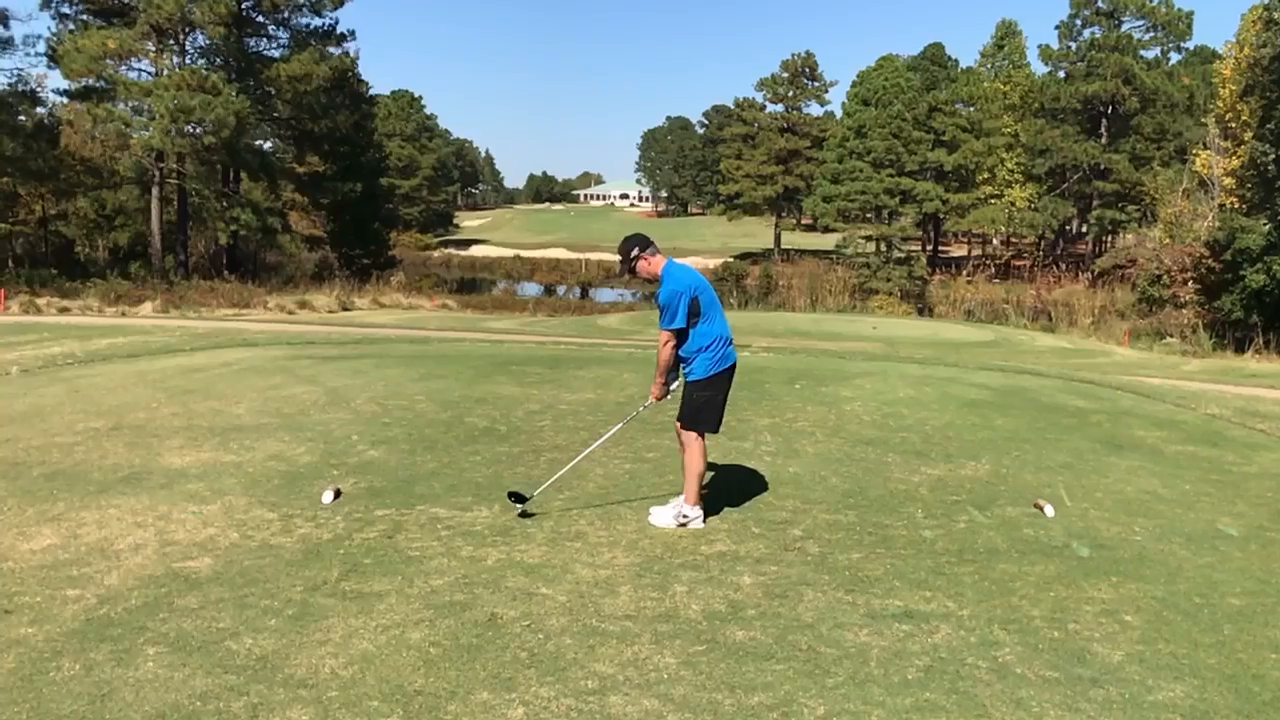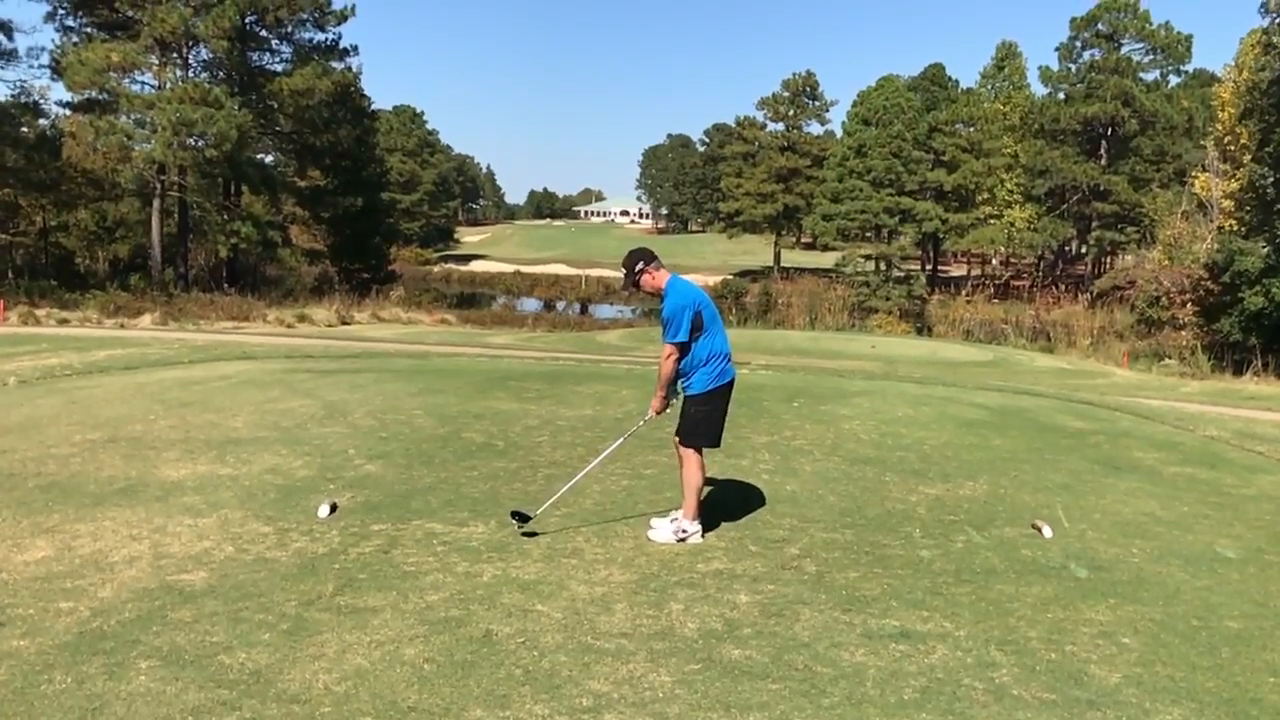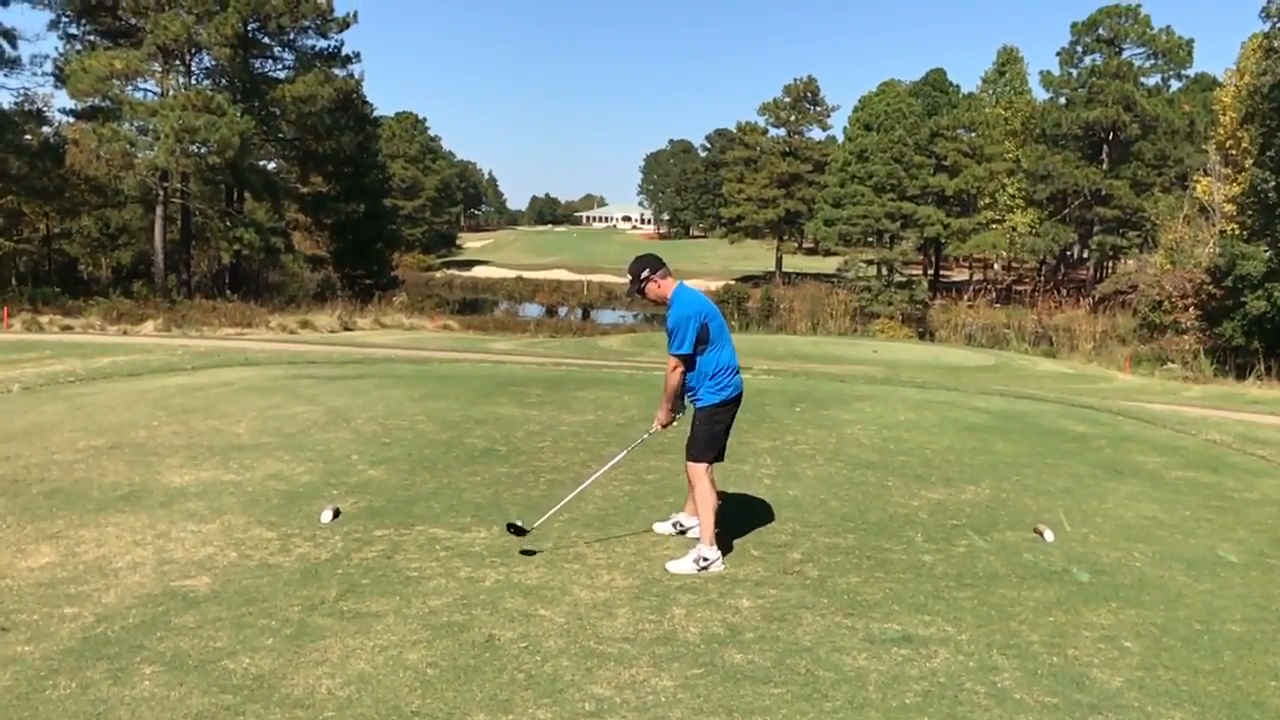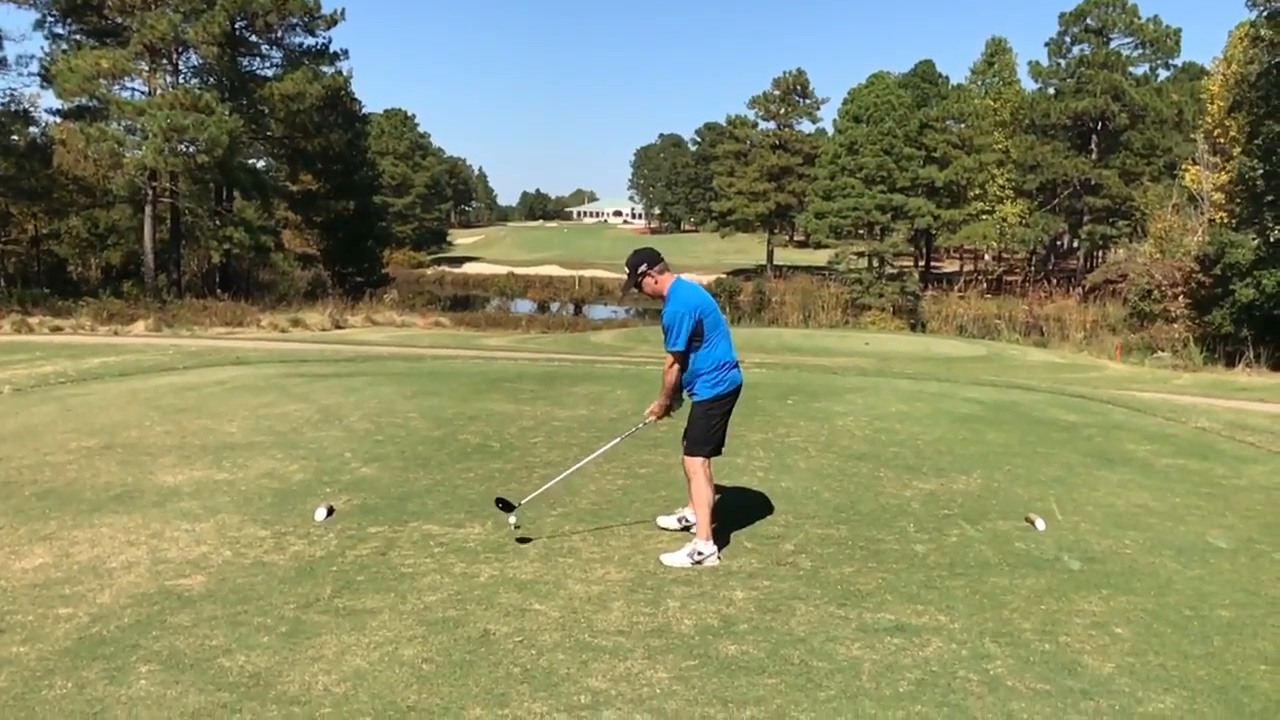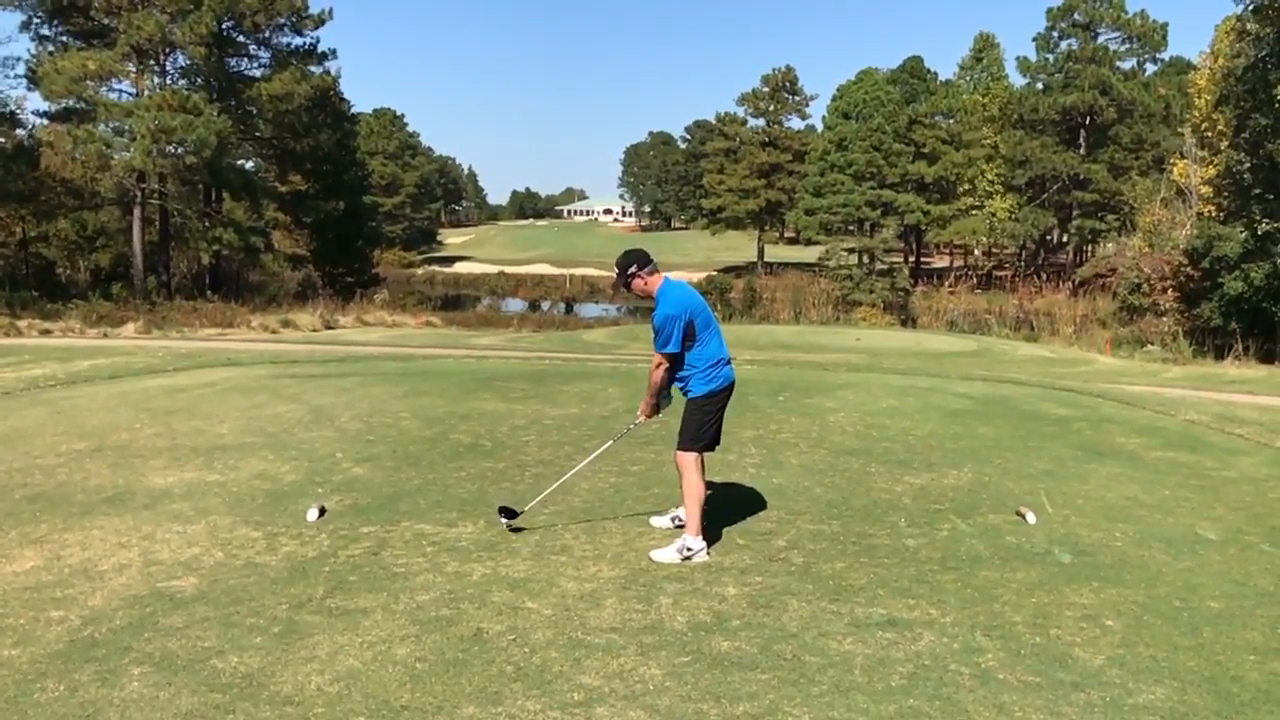
dt=1s
person 1, frame 1
left shoulder: (672, 286)
right shoulder: (679, 272)
left elbow: (668, 342)
left wrist: (659, 382)
right wrist: (669, 376)
left hip: (708, 365)
right hip: (706, 362)
left knee: (691, 434)
right knee: (686, 431)
left ankle: (692, 511)
right ankle: (688, 498)
person 1, frame 2
left shoulder: (676, 300)
right shoulder: (680, 290)
left elbow: (671, 355)
left wrist: (660, 395)
right wrist: (668, 390)
left hip: (707, 381)
right hip: (704, 379)
left knee: (689, 450)
right knee: (683, 446)
left ankle: (690, 525)
right ankle: (686, 513)
person 1, frame 3
left shoulder: (682, 310)
right shoulder: (686, 298)
left elbow: (676, 368)
left wrist: (666, 408)
right wrist: (676, 402)
left hip: (715, 394)
right hip: (715, 390)
left knee: (699, 466)
right knee: (695, 457)
left ankle: (708, 552)
right ankle: (690, 517)
person 1, frame 4
left shoulder: (677, 306)
right shoulder: (686, 290)
left elbow: (673, 363)
left wrist: (663, 402)
right wrist: (673, 395)
left hip: (713, 387)
right hip: (718, 383)
left knee: (695, 461)
right knee: (694, 450)
left ankle: (704, 546)
right ankle: (694, 513)
person 1, frame 5
left shoulder: (668, 308)
right shoulder: (675, 289)
left elbow: (661, 363)
left wrist: (649, 401)
right wrist: (662, 393)
left hip: (707, 384)
right hip: (710, 380)
left knee: (687, 457)
right knee: (691, 452)
left ankle: (693, 541)
right ankle: (688, 511)
